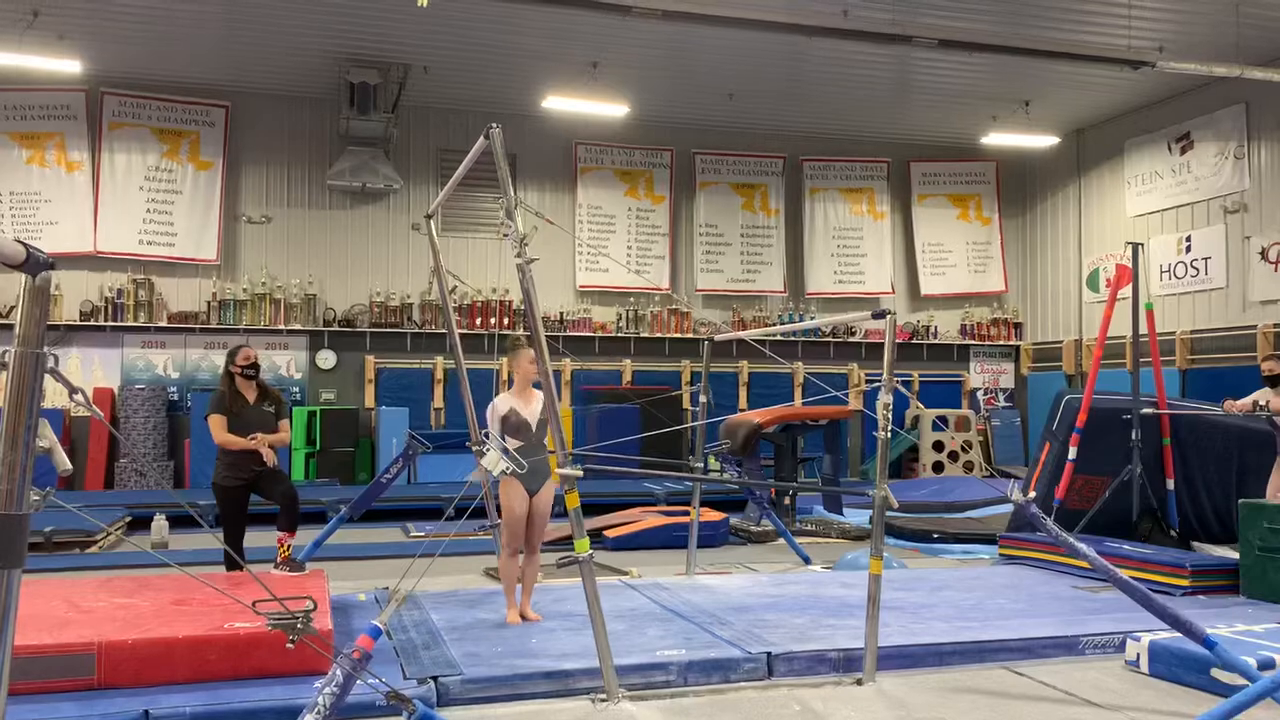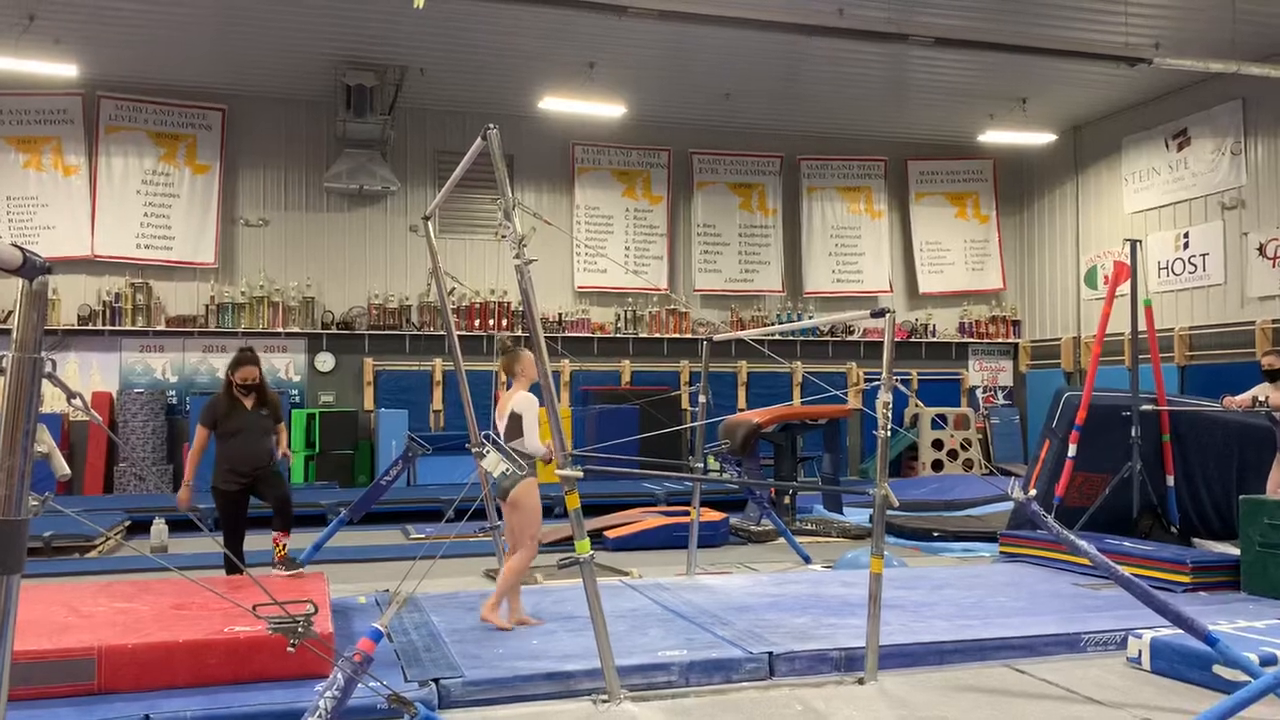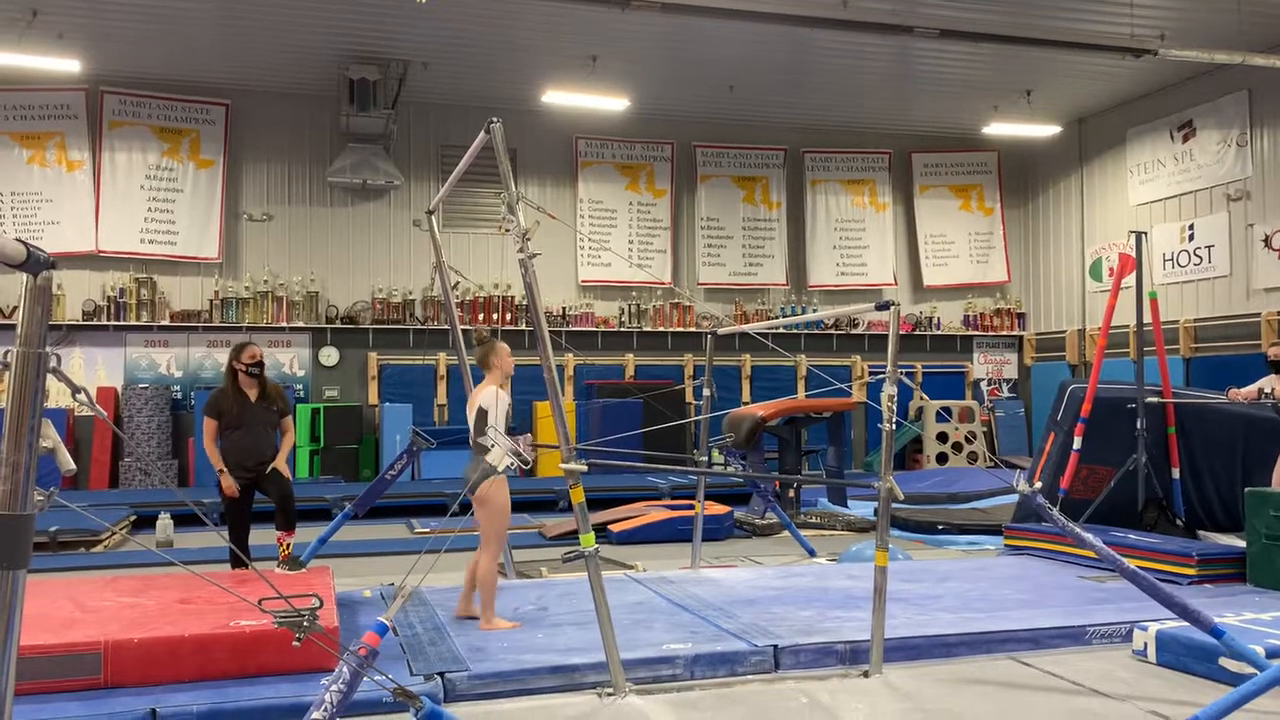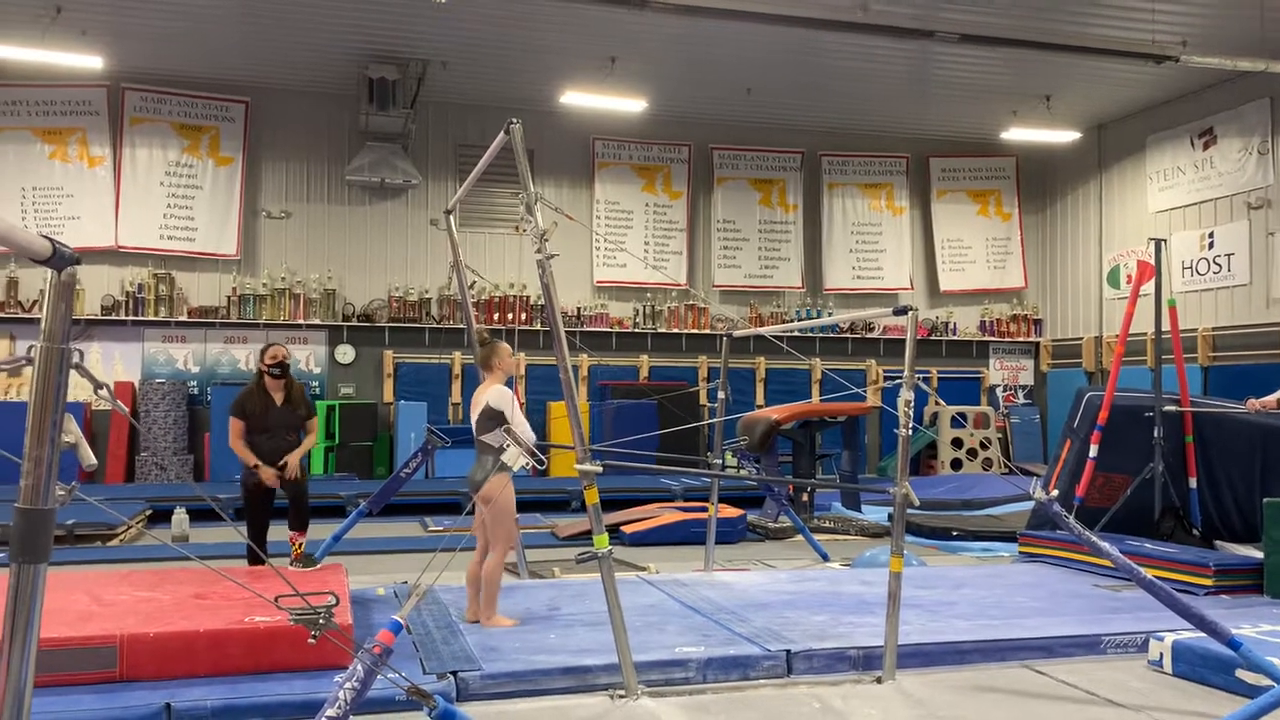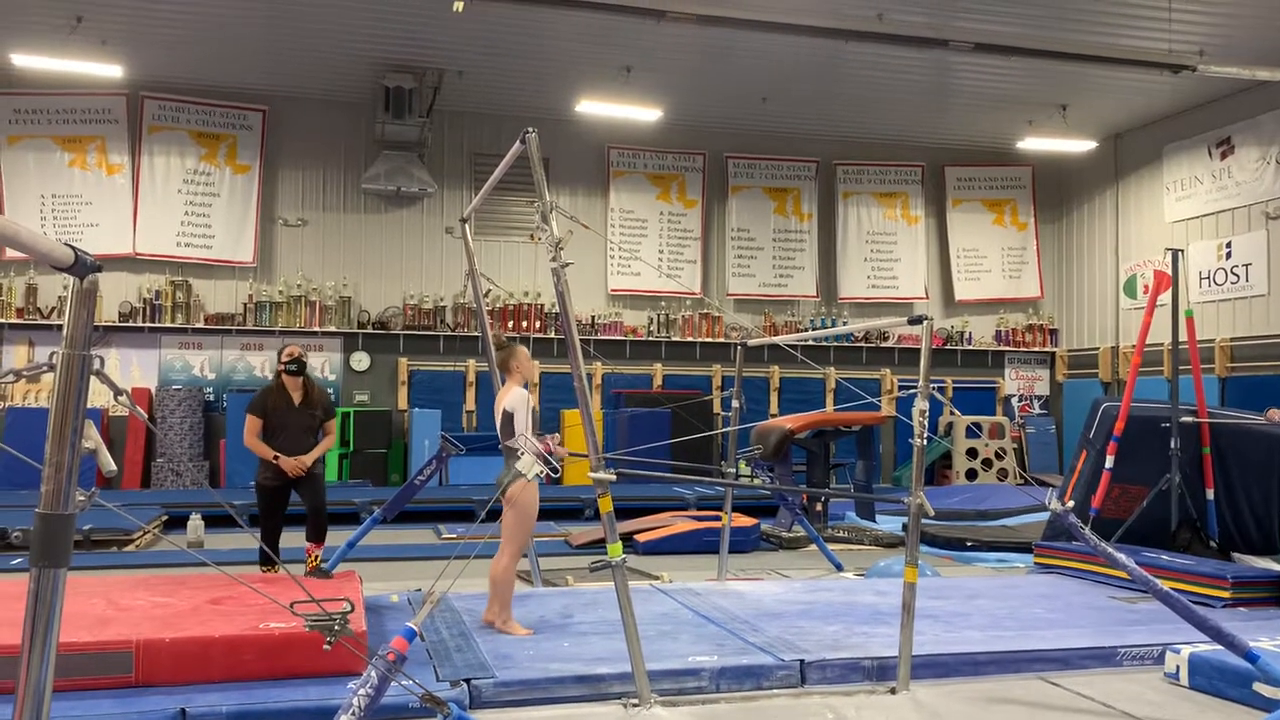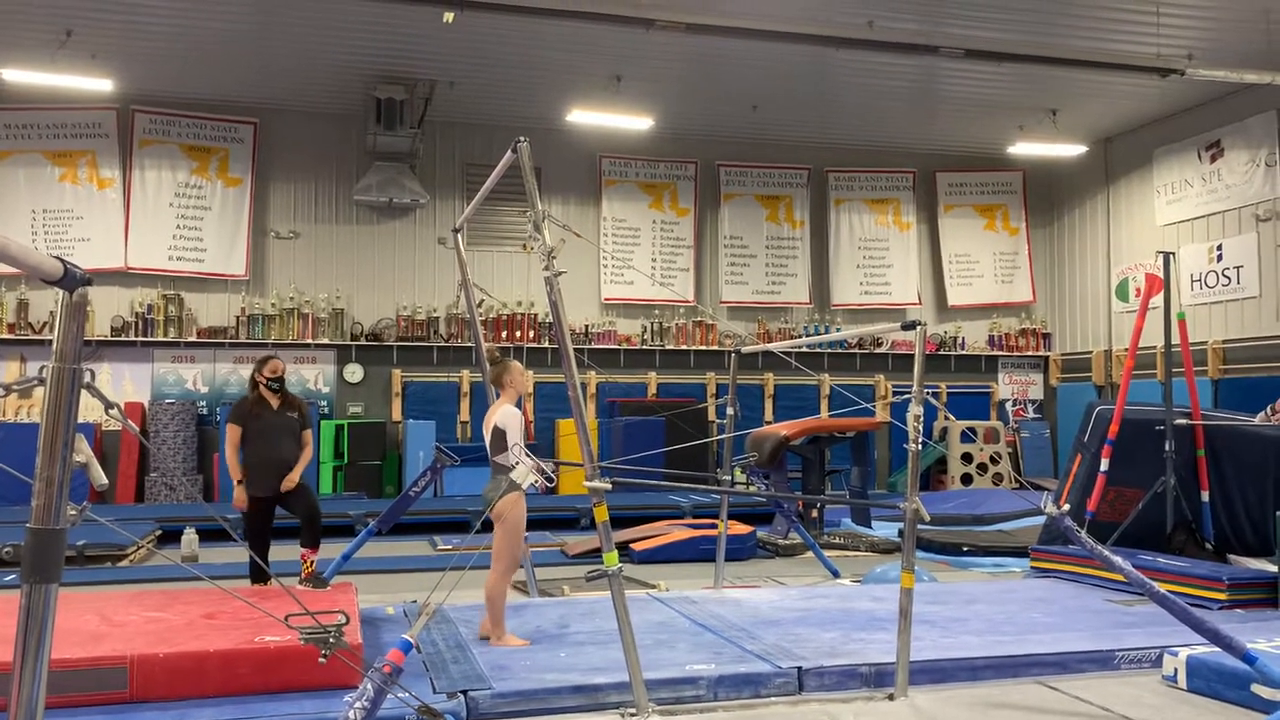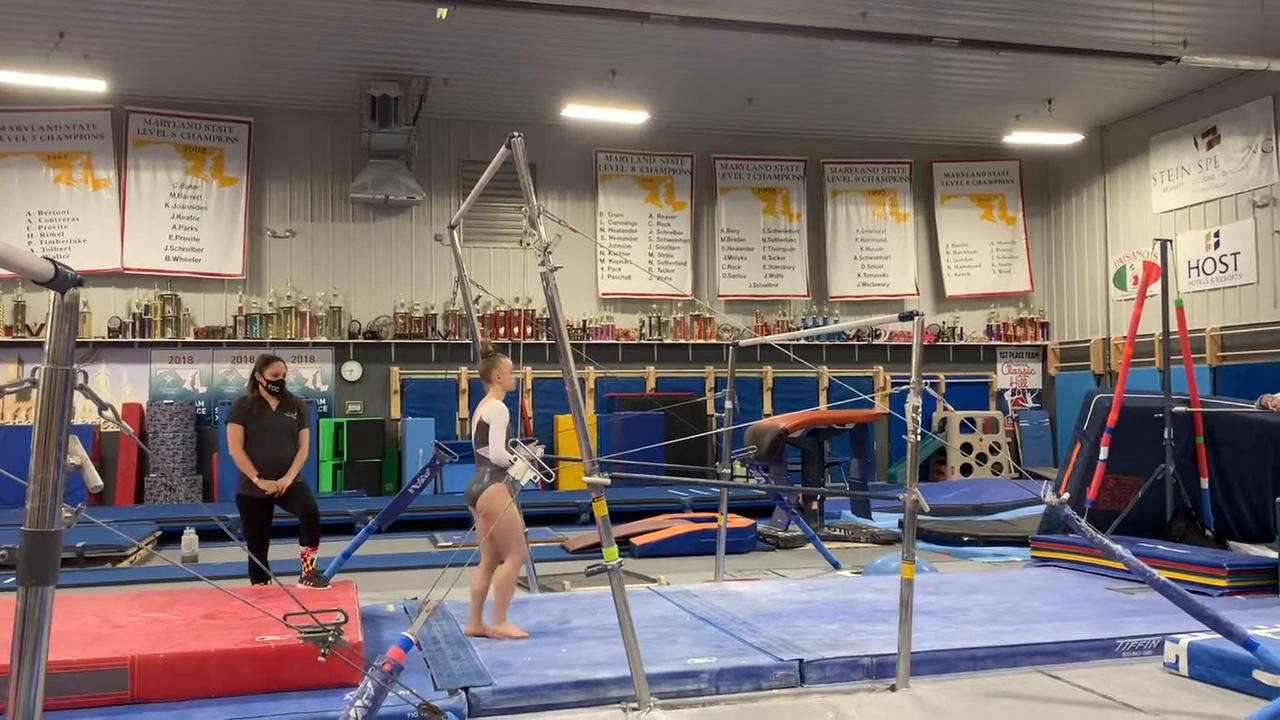
dt=0.7s
person 1, frame 1
left shoulder: (545, 399)
right shoulder: (500, 404)
left wrist: (555, 474)
left hip: (543, 477)
right hip: (514, 479)
left knee: (534, 547)
right knee: (512, 547)
left ankle: (526, 604)
right ankle: (511, 606)
person 1, frame 2
left shoulder: (503, 402)
right shoulder: (527, 399)
right elbow: (532, 446)
left wrist: (544, 451)
right wrist: (549, 453)
left hip: (505, 478)
right hip: (521, 480)
left knee: (515, 551)
right knee: (527, 550)
left ankle: (515, 612)
right ankle: (491, 607)
person 1, frame 3
left shoulder: (477, 393)
right shoulder: (498, 395)
right elbow: (497, 445)
left hip: (476, 473)
right hip: (490, 476)
left knee: (489, 546)
right knee: (493, 550)
left ankle: (465, 605)
right ankle: (489, 617)
person 1, frame 4
left shoulder: (480, 393)
right shoulder: (501, 393)
right elbow: (528, 436)
left wrist: (510, 437)
right wrist: (515, 438)
left hip: (479, 473)
right hip: (494, 476)
left knee: (484, 547)
right knee: (499, 548)
left ankle: (474, 608)
right ankle: (489, 613)
person 1, frame 5
left shoulder: (504, 395)
right shoulder: (521, 396)
right elbow: (526, 445)
left wrist: (544, 444)
right wrist: (551, 447)
left hip: (510, 477)
right hip: (521, 480)
left knee: (506, 551)
right knee: (512, 553)
left ankle: (492, 611)
right ankle: (504, 618)
person 1, frame 6
left shoulder: (493, 413)
right shoulder: (512, 413)
right elbow: (516, 461)
left hip: (497, 489)
right hip: (508, 493)
left knee: (509, 564)
right knee: (502, 568)
left ankle: (489, 624)
right ankle: (499, 633)
person 1, frame 7
left shoulder: (483, 407)
right shoulder: (498, 408)
right elbow: (497, 455)
left wrist: (518, 457)
left hip: (478, 486)
right hip: (491, 488)
left knee: (490, 560)
right knee: (517, 555)
left ankle: (476, 622)
right ankle: (499, 620)
person 2, frame 1
left shoulder: (273, 398)
right shoulder: (221, 399)
left elbow: (286, 436)
right elbow: (220, 437)
left wrist: (266, 438)
right wrist: (256, 445)
left hip: (264, 470)
right hip: (230, 476)
left knee: (290, 496)
right knee: (233, 535)
left ankle: (283, 559)
person 2, frame 2
left shoulder: (270, 400)
right shoulder: (217, 405)
left elbow: (281, 430)
right elbow: (197, 447)
left wrist: (283, 446)
right wrist: (187, 484)
left hip: (264, 471)
right hip: (228, 480)
left knee: (283, 498)
right knee: (233, 539)
left ankle: (281, 558)
person 2, frame 3
left shoulder: (275, 394)
right shoulder: (220, 398)
left elbow: (288, 432)
right elbow: (209, 441)
left wrist: (281, 458)
right wrist: (222, 473)
left hip: (267, 467)
right hip: (235, 473)
left knee: (286, 495)
right knee: (238, 531)
left ankle: (285, 557)
person 2, frame 4
left shoulder: (300, 395)
right shoulder: (247, 397)
left elbow: (312, 433)
right elbow: (235, 440)
left wrist: (296, 455)
right wrist: (259, 467)
left hip: (290, 465)
right hip: (257, 471)
left knee: (299, 495)
right knee: (256, 528)
left ankle: (298, 555)
person 2, frame 5
left shoulder: (319, 396)
right shoulder: (266, 396)
left elbow: (331, 434)
right elbow: (250, 438)
left wrist: (311, 456)
right wrist: (279, 459)
left hip: (308, 469)
right hip: (272, 473)
left knee: (318, 508)
right knee: (270, 530)
left ankle: (313, 567)
person 2, frame 6
left shoulder: (297, 406)
right shoulder: (244, 407)
left elbow: (307, 445)
right elbow: (231, 449)
left wrist: (296, 472)
right wrist: (239, 484)
left hip: (289, 483)
right hip: (256, 488)
left knee: (312, 511)
right knee: (258, 545)
left ankle: (308, 573)
person 2, frame 7
left shoulder: (295, 405)
right shoulder: (243, 406)
left elbow: (304, 446)
right elbow: (235, 449)
left wrist: (289, 477)
right wrist: (259, 480)
left hip: (287, 482)
right hip: (252, 488)
left knee: (310, 509)
right knee: (257, 546)
left ankle: (308, 572)
